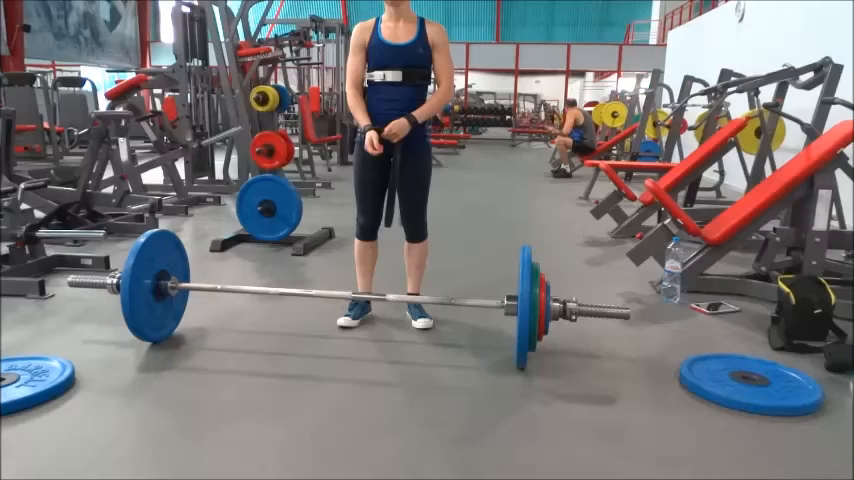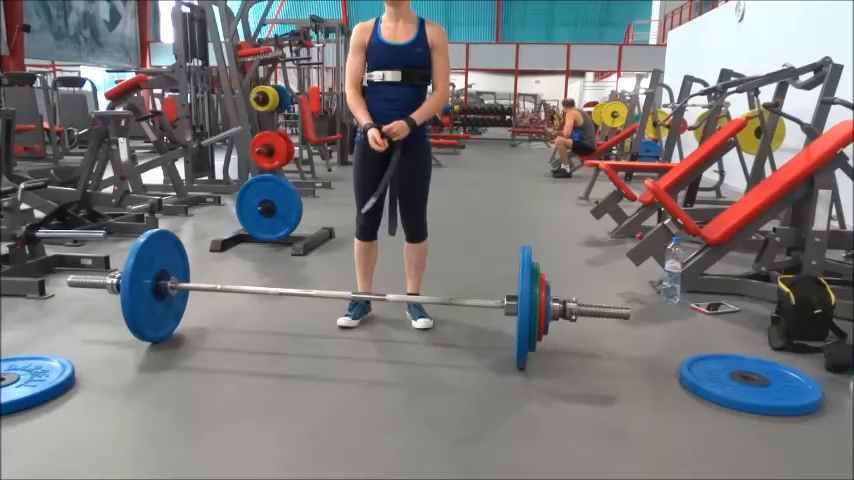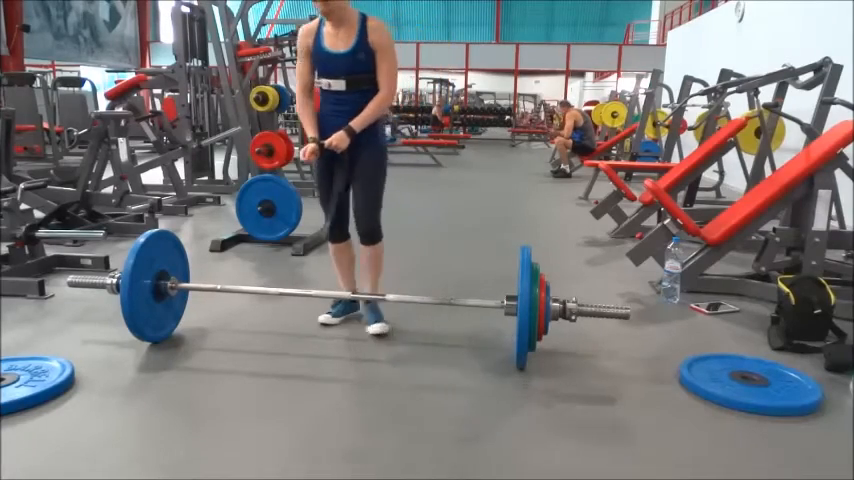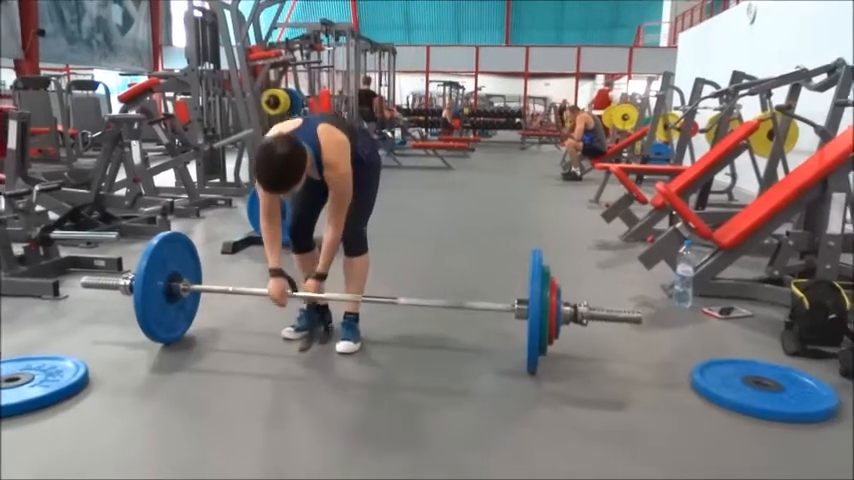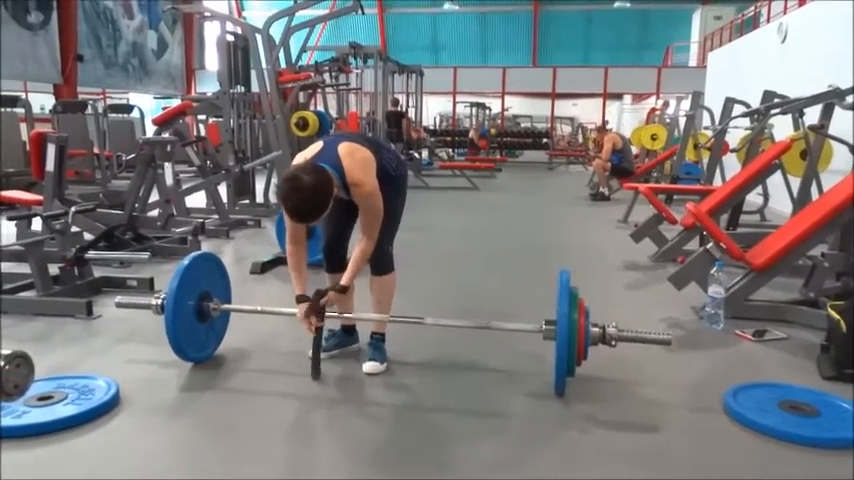
dt=1s
person 1, frame 1
left shoulder: (432, 32)
right shoulder: (364, 31)
left elbow: (446, 88)
right elbow: (353, 88)
left wrist: (410, 120)
right wrist: (367, 128)
left hip: (413, 140)
right hip: (371, 139)
left knee: (414, 222)
right knee: (367, 221)
left ankle: (414, 300)
right ankle: (362, 298)
person 1, frame 2
left shoulder: (432, 33)
right shoulder: (363, 31)
left elbow: (441, 90)
right elbow: (352, 88)
left wrist: (410, 123)
right wrist: (369, 126)
left hip: (413, 140)
right hip: (370, 137)
left knee: (414, 222)
right knee: (366, 220)
left ankle: (413, 300)
right ankle: (362, 298)
person 1, frame 3
left shoulder: (374, 31)
right shoulder: (308, 34)
left elbow: (387, 92)
right elbow: (303, 92)
left wrist: (349, 131)
right wrist: (312, 137)
left hip: (366, 139)
right hip: (327, 138)
left knee: (367, 222)
right knee: (334, 223)
left ankle: (371, 301)
right ankle: (348, 296)
person 1, frame 4
left shoulder: (335, 163)
right shoulder: (267, 156)
left elbow: (335, 226)
right elbow: (269, 219)
left wrist: (319, 275)
right wrist: (275, 272)
left hip: (360, 161)
right hip: (315, 159)
left knee: (352, 234)
right knee: (298, 231)
left ankle: (351, 318)
right ankle: (318, 310)
person 1, frame 5
left shoulder: (362, 182)
right shoulder: (295, 182)
left elbow: (368, 239)
right elbow: (295, 244)
left wrist: (342, 288)
right wrist: (301, 297)
left hip: (387, 176)
right hip: (339, 177)
left knee: (379, 251)
right knee: (331, 249)
left ankle: (378, 338)
right ankle: (347, 331)
